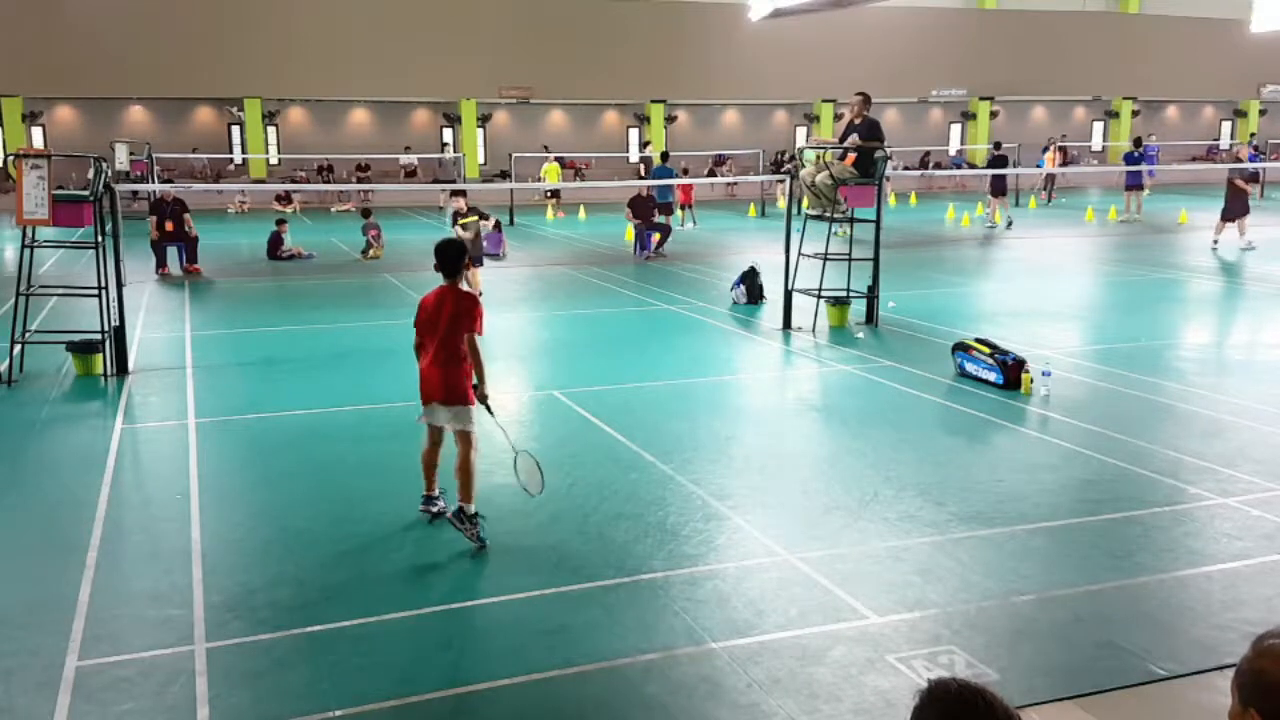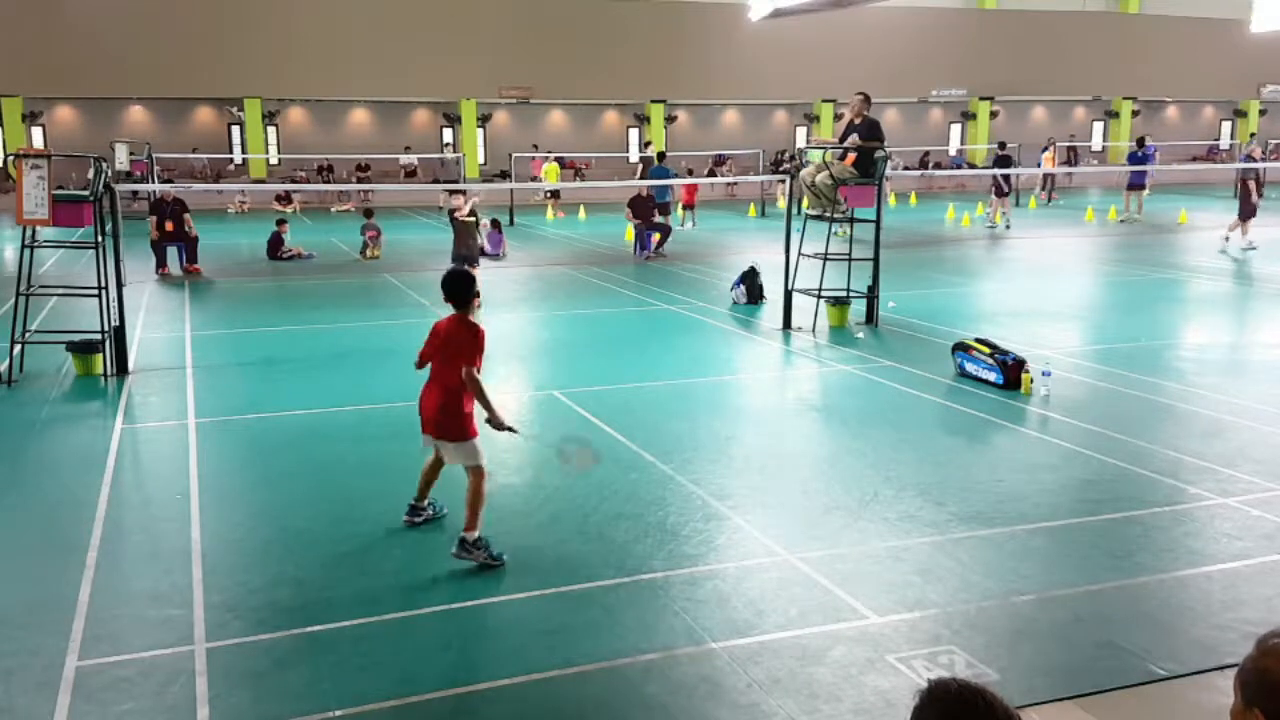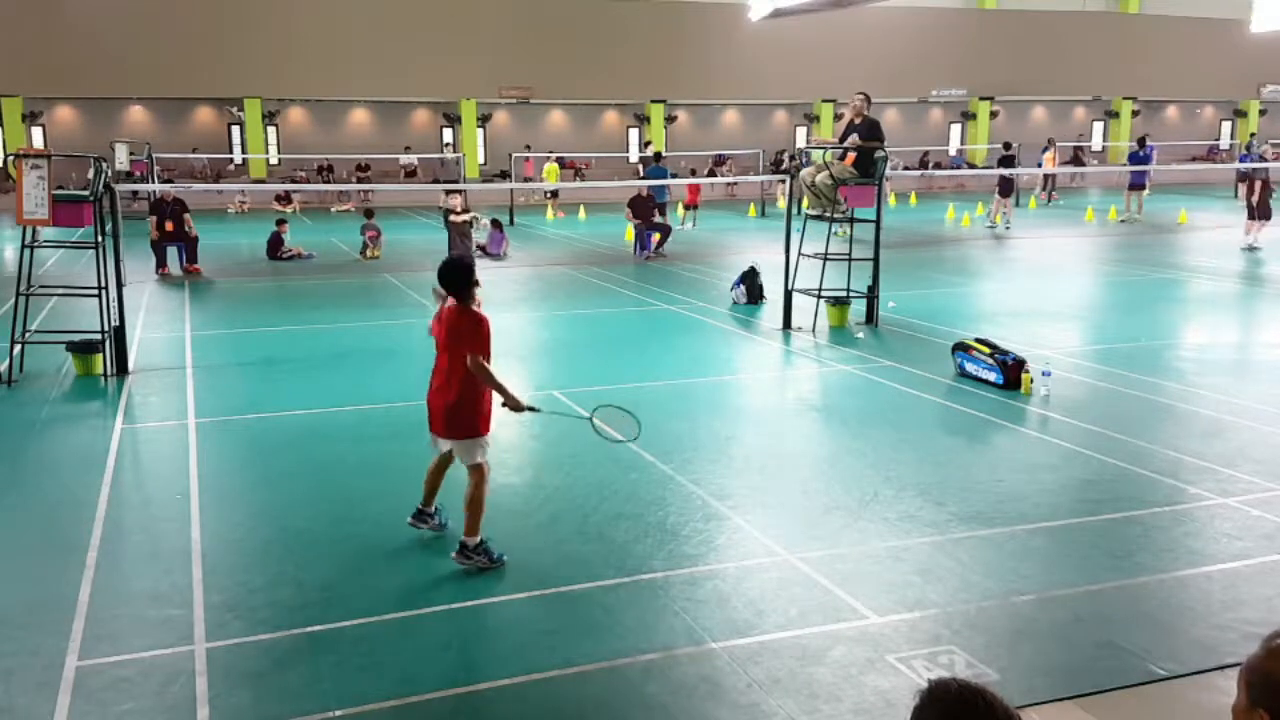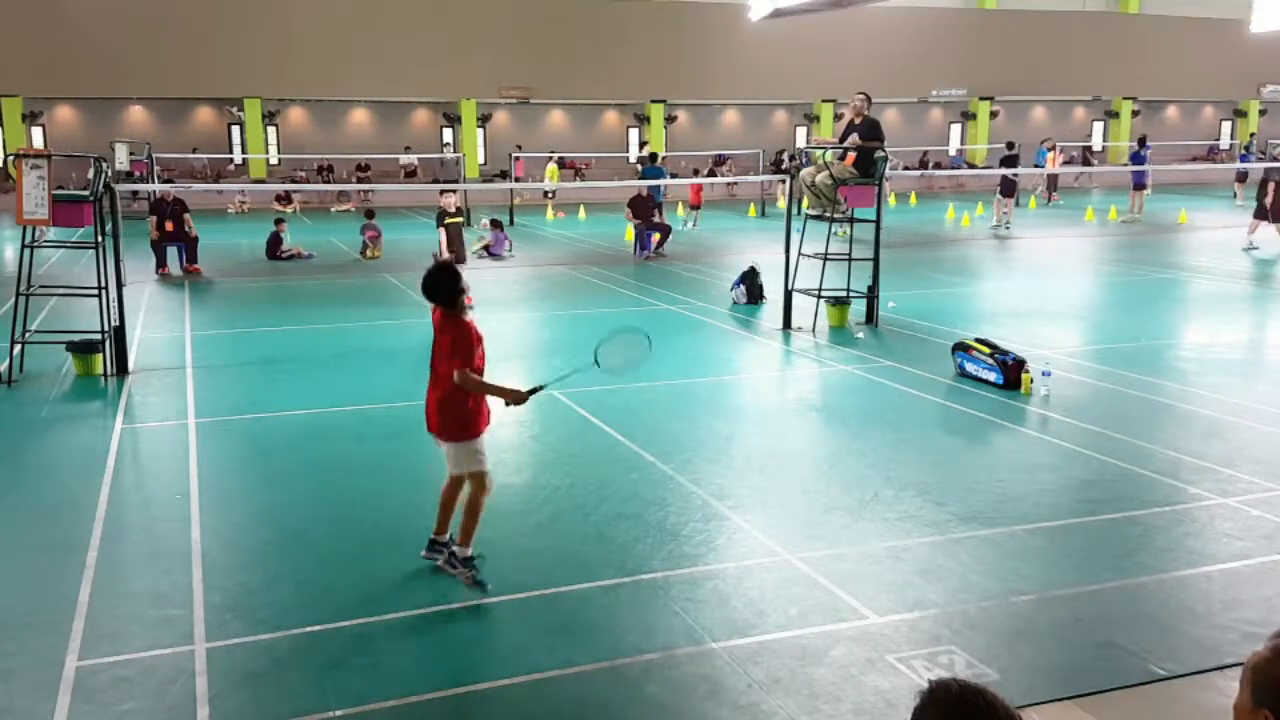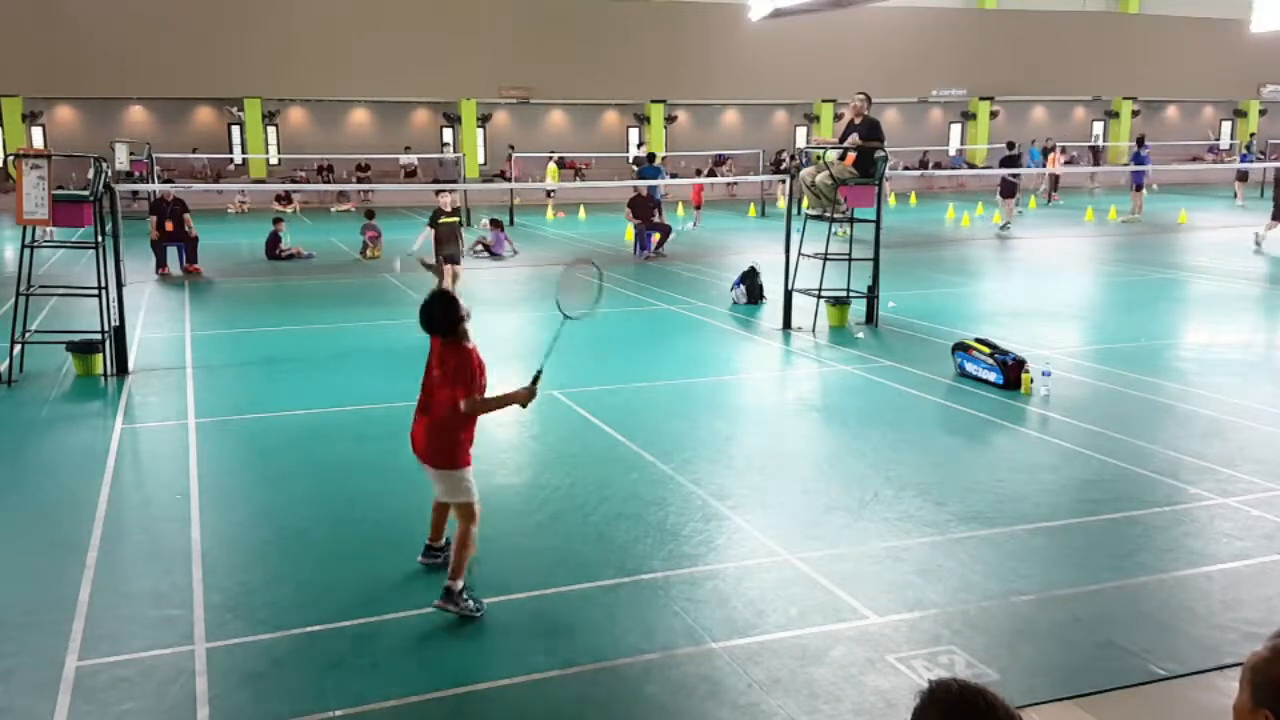
dt=0.2s
person 1, frame 1
left shoulder: (427, 300)
right shoulder: (470, 301)
left elbow: (417, 344)
right elbow: (470, 344)
right wrist: (480, 381)
left hip: (429, 379)
right hip: (454, 382)
left knee: (435, 436)
right knee: (466, 444)
left ankle: (431, 500)
right ankle: (464, 511)
person 1, frame 2
left shoulder: (441, 327)
right shoulder: (474, 332)
left elbow: (420, 362)
right elbow: (469, 376)
right wrist: (491, 412)
left hip: (429, 407)
right hip: (453, 413)
left knee: (439, 458)
right knee: (478, 474)
left ankle: (418, 507)
right ankle: (469, 541)
person 1, frame 3
left shoulder: (445, 313)
right shoulder: (477, 322)
right elbow: (476, 367)
left wrist: (445, 298)
right wrist: (507, 396)
left hip: (438, 403)
right hip: (465, 410)
left knee: (444, 458)
right knee: (479, 474)
left ankle: (425, 511)
right ankle: (471, 544)
person 1, frame 4
left shoulder: (440, 313)
right shoulder: (465, 330)
left elbow: (441, 275)
right elbow: (462, 379)
right wrist: (506, 392)
left hip: (439, 412)
right hip: (460, 418)
left knee: (458, 475)
right knee: (479, 484)
left ankle: (438, 542)
right ankle: (460, 555)
person 1, frame 5
left shoulder: (442, 335)
right shoulder: (465, 358)
right elbow: (468, 407)
right wrist: (515, 396)
left hip: (425, 437)
right hip: (445, 445)
left knee: (448, 493)
right knee: (466, 511)
left ankle: (434, 546)
right ankle: (453, 590)
